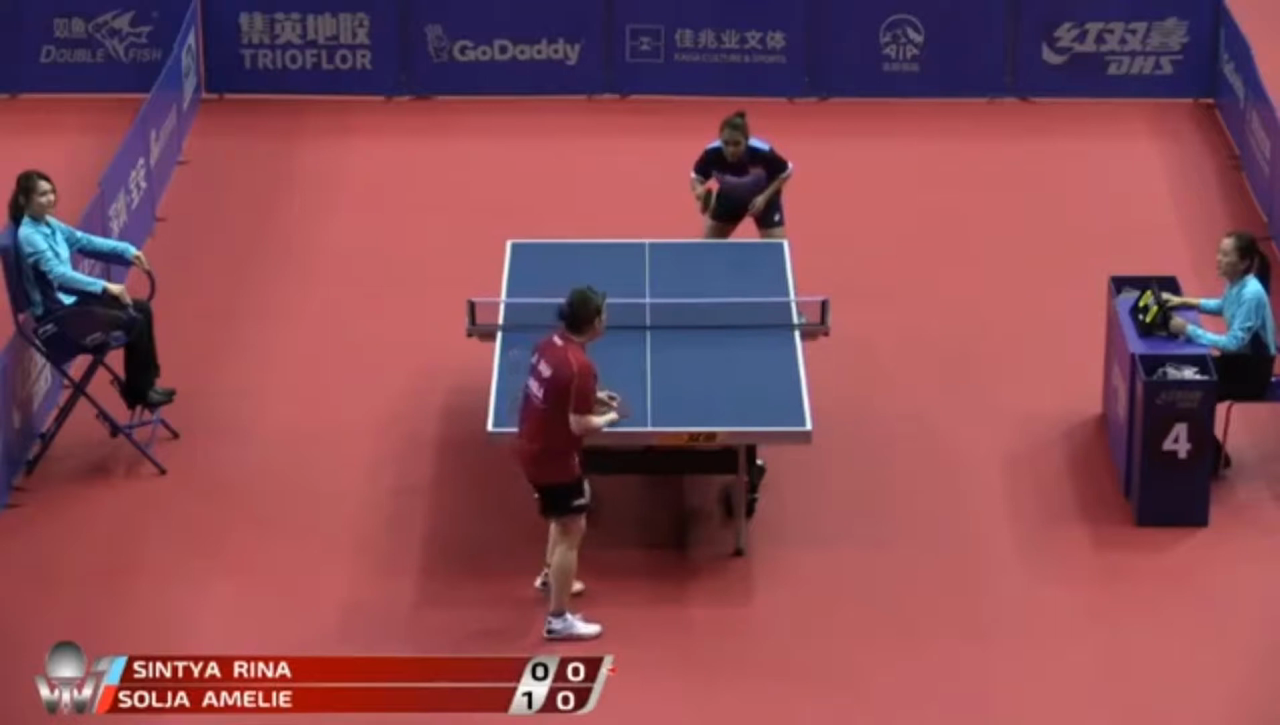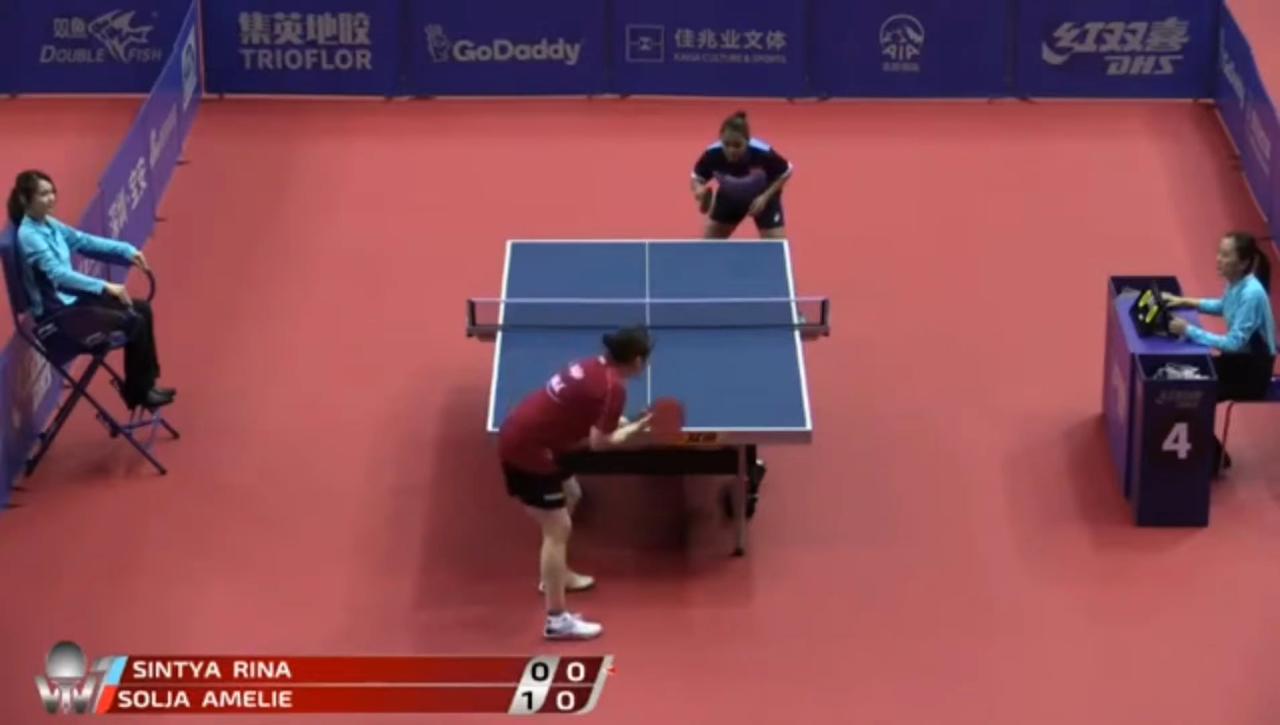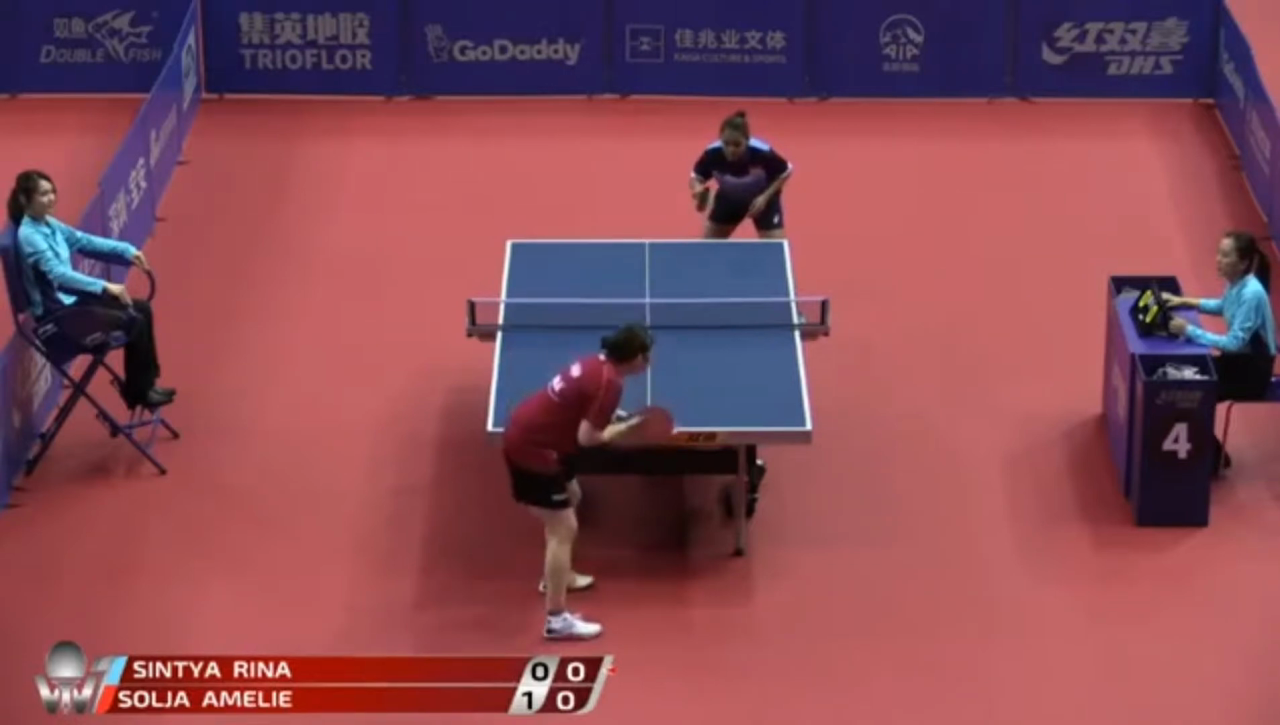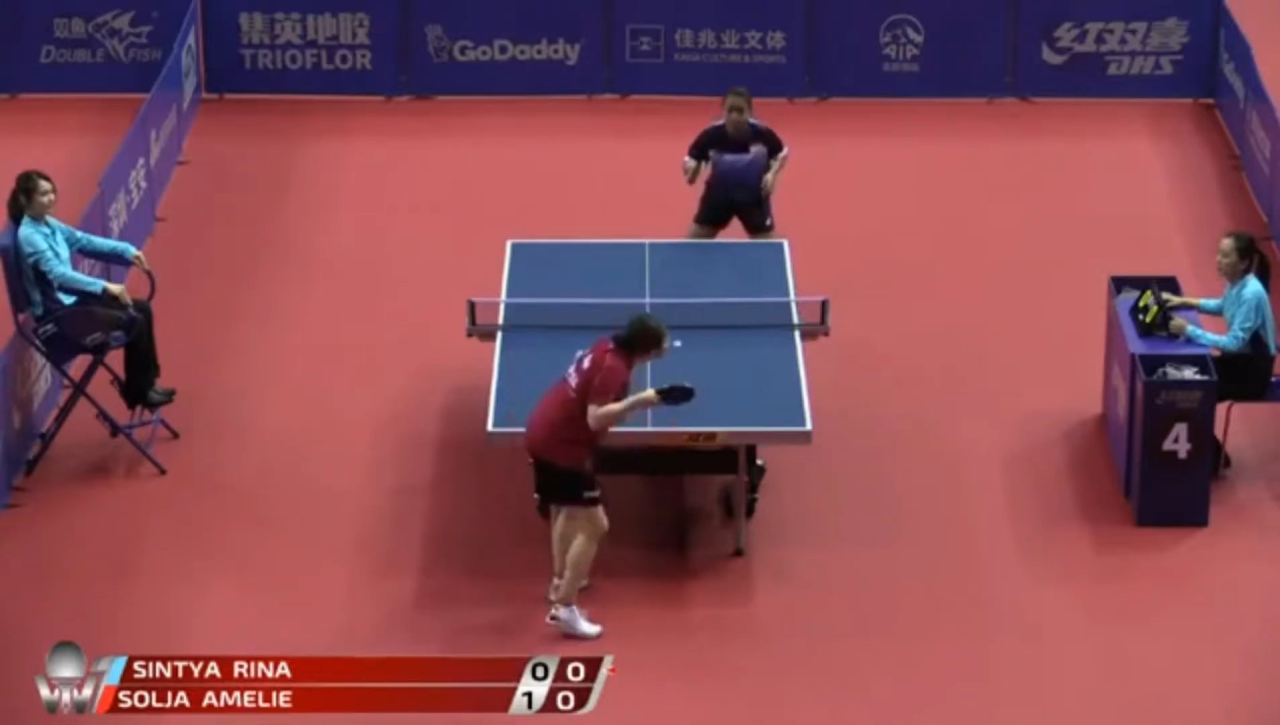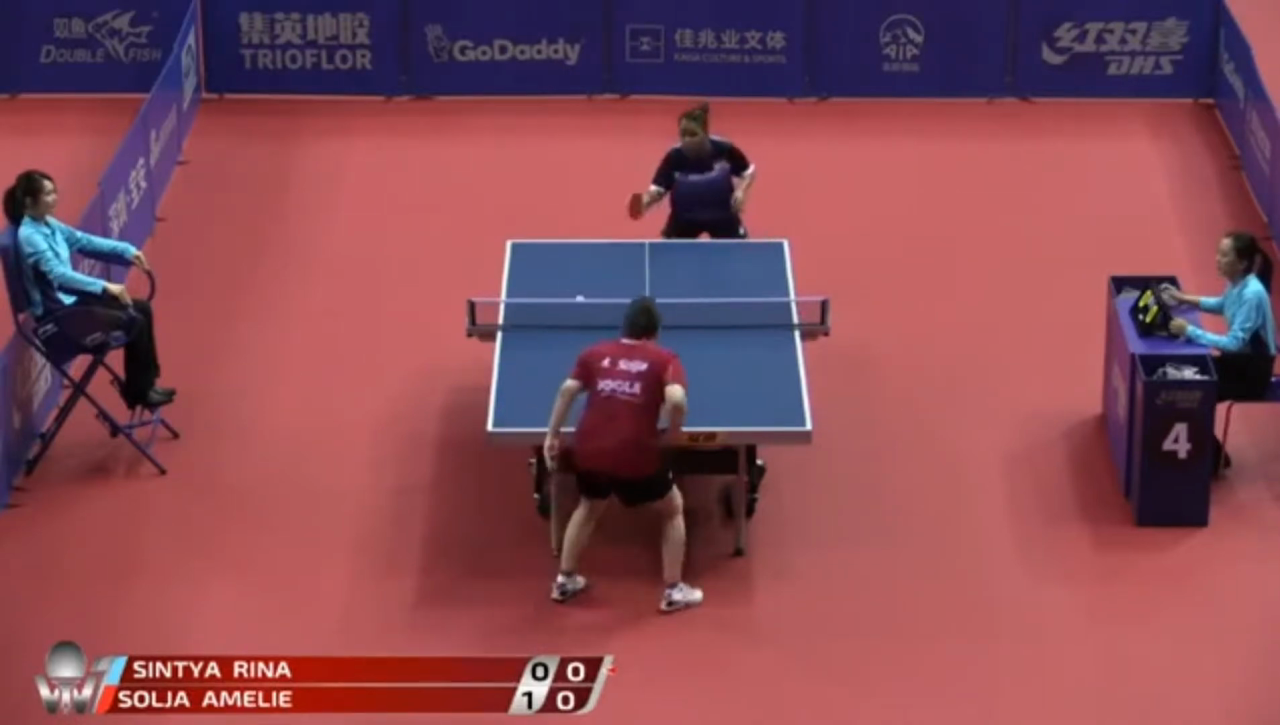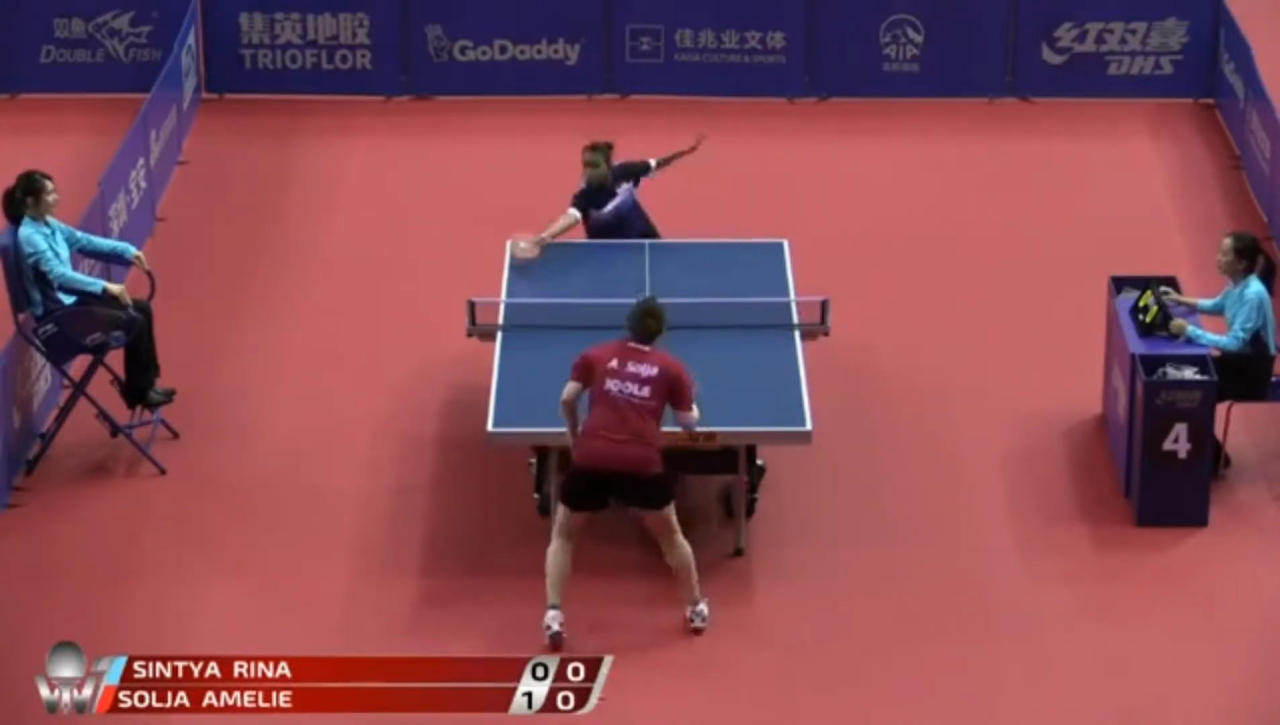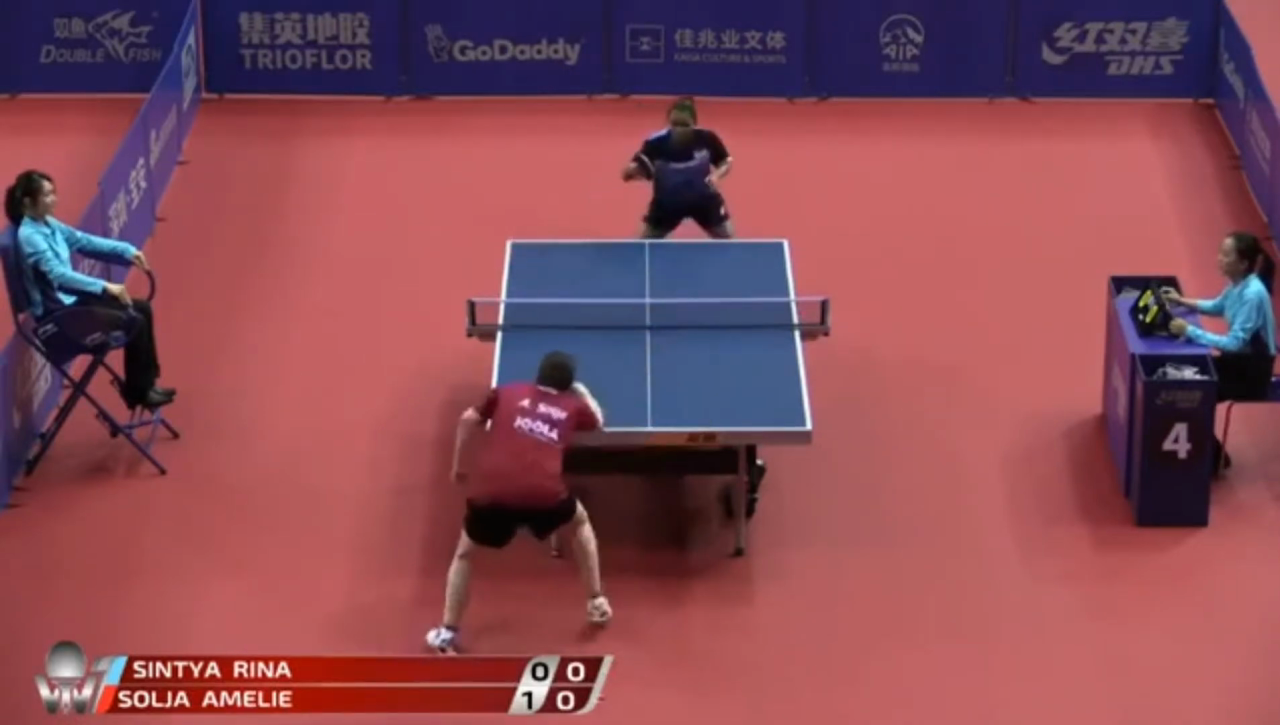
dt=0.5s
person 1, frame 1
left shoulder: (549, 344)
right shoulder: (580, 365)
right elbow: (580, 425)
left wrist: (593, 397)
right wrist: (609, 418)
left hip: (534, 446)
right hip: (554, 457)
left knee: (581, 494)
right knee: (572, 532)
left ankle: (551, 575)
right ankle: (558, 620)
person 1, frame 2
left shoulder: (594, 366)
right shoulder: (613, 387)
right elbow: (600, 441)
left wrist: (631, 423)
right wrist: (636, 428)
left hip: (520, 433)
right hip: (527, 448)
left knee: (570, 496)
right knee: (558, 529)
left ankle: (555, 576)
right ankle: (557, 620)
person 1, frame 3
left shoulder: (599, 364)
right shoulder: (604, 386)
right elbow: (587, 437)
left wrist: (625, 418)
right wrist: (627, 427)
left hip: (528, 438)
right hip: (533, 451)
left knee: (572, 497)
right knee: (565, 528)
left ankle: (557, 576)
right ankle: (557, 619)
person 1, frame 4
left shoulder: (608, 347)
right shoulder: (613, 368)
left elbow: (580, 358)
right elbow: (596, 419)
right wrist: (637, 401)
left hip: (543, 433)
right hip: (561, 448)
left knee: (568, 511)
right knee: (593, 527)
left ankle: (561, 581)
right ankle: (564, 609)
person 1, frame 5
left shoulder: (595, 354)
right shoulder: (664, 359)
left elbow: (567, 391)
right elbow: (677, 400)
left wrist: (552, 436)
right wrist: (672, 428)
left hip: (590, 453)
right hip: (639, 459)
left knee: (588, 509)
right knee: (673, 512)
left ankle: (565, 581)
right ankle: (673, 591)
person 1, frame 6
left shoulder: (596, 355)
right shoulder: (671, 367)
left elbow: (568, 397)
right elbow: (688, 421)
left wrist: (574, 432)
right wrist: (693, 408)
left hip: (591, 459)
right hip: (642, 464)
left knee: (562, 535)
right knee: (669, 535)
left ankle: (554, 617)
right ankle: (696, 608)
person 1, frame 7
left shoulder: (507, 392)
right shoulder: (573, 407)
left elbow: (468, 420)
right elbow: (597, 422)
left wrist: (457, 466)
right wrist: (583, 392)
left hip: (492, 494)
right hip: (545, 495)
left knee: (464, 556)
right knee: (580, 522)
left ankle: (448, 633)
right ankle: (597, 602)
person 2, frame 1
left shoulder: (1251, 294)
right shoulder: (1236, 283)
left elbow: (1233, 343)
right elbow: (1222, 306)
left wrist: (1189, 330)
right wrist: (1184, 301)
left hip: (1254, 369)
right hip: (1239, 358)
left ankle: (1215, 456)
person 2, frame 2
left shoulder: (1251, 294)
right shoulder: (1236, 283)
left elbow: (1233, 343)
right elbow: (1221, 306)
left wrist: (1189, 330)
right wrist: (1184, 301)
left hip: (1254, 369)
right hip: (1239, 357)
left ankle: (1216, 456)
person 2, frame 3
left shoulder: (1251, 294)
right shoulder: (1237, 283)
left elbow: (1233, 343)
right elbow: (1222, 306)
left wrist: (1189, 330)
right wrist: (1184, 301)
left hip: (1255, 369)
right hip: (1240, 358)
left ankle: (1215, 456)
person 2, frame 4
left shoulder: (1251, 294)
right shoulder: (1236, 284)
left elbow: (1233, 343)
right elbow: (1222, 306)
left wrist: (1189, 330)
right wrist: (1184, 301)
left hip: (1254, 369)
right hip: (1240, 358)
left ankle: (1215, 456)
person 2, frame 5
left shoulder: (1252, 294)
right shoulder: (1237, 284)
left elbow: (1234, 343)
right elbow: (1221, 305)
left wrist: (1189, 331)
right wrist: (1184, 298)
left hip: (1254, 370)
right hip: (1240, 358)
left ankle: (1214, 456)
person 2, frame 6
left shoulder: (1253, 295)
right shoulder: (1237, 284)
left elbow: (1234, 343)
right elbow: (1217, 306)
left wrist: (1189, 331)
right wrist: (1181, 300)
left hip: (1254, 370)
right hip: (1240, 358)
left ankle: (1214, 456)
person 2, frame 7
left shoulder: (1253, 294)
right shoulder: (1237, 284)
left elbow: (1234, 343)
right elbow: (1217, 307)
left wrist: (1189, 331)
right wrist: (1182, 301)
left hip: (1254, 370)
right hip: (1240, 358)
left ankle: (1215, 456)
person 3, frame 1
left shoulder: (49, 223)
right shoulder: (28, 235)
left elbow: (85, 240)
right elbow: (58, 274)
left wrist: (126, 250)
right wrist: (104, 286)
left hip: (72, 296)
right hip: (56, 310)
left knee: (142, 309)
right knee: (134, 322)
left ankle: (146, 382)
right ankle: (138, 392)
person 3, frame 2
left shoulder: (48, 223)
right shoulder: (28, 236)
left elbow: (85, 240)
right elbow: (58, 274)
left wrist: (126, 250)
right wrist: (104, 286)
left hip: (72, 296)
right hip: (56, 310)
left knee: (142, 309)
right knee: (134, 322)
left ankle: (145, 382)
right ankle: (138, 392)
person 3, frame 3
left shoulder: (48, 223)
right shoulder: (28, 236)
left elbow: (84, 241)
right elbow: (58, 274)
left wrist: (126, 250)
right wrist: (104, 286)
left hip: (71, 296)
right hip: (56, 310)
left knee: (142, 309)
right knee: (134, 323)
left ankle: (146, 382)
right ankle: (138, 392)
person 3, frame 4
left shoulder: (48, 223)
right shoulder: (28, 236)
left elbow: (85, 241)
right elbow: (58, 274)
left wrist: (126, 250)
right wrist: (104, 286)
left hip: (71, 296)
right hip: (56, 310)
left knee: (142, 309)
right knee: (134, 322)
left ankle: (145, 382)
right ankle: (138, 392)
person 3, frame 5
left shoulder: (48, 223)
right shoulder: (29, 236)
left elbow: (84, 240)
right elbow: (58, 274)
left wrist: (126, 250)
right wrist: (104, 286)
left hip: (72, 296)
right hip: (56, 310)
left knee: (142, 309)
right knee: (134, 322)
left ankle: (146, 382)
right ankle: (139, 392)
person 3, frame 6
left shoulder: (48, 223)
right shoulder: (29, 236)
left elbow: (84, 241)
right elbow: (58, 274)
left wrist: (126, 250)
right wrist: (105, 286)
left hip: (72, 296)
right hip: (57, 310)
left knee: (142, 309)
right knee: (134, 322)
left ankle: (146, 382)
right ankle: (139, 392)
person 3, frame 7
left shoulder: (47, 223)
right shoulder: (29, 236)
left elbow: (84, 241)
right elbow: (58, 275)
left wrist: (126, 250)
right wrist: (104, 286)
left hip: (72, 296)
right hip: (57, 311)
left knee: (142, 309)
right knee: (134, 322)
left ankle: (145, 382)
right ankle: (138, 392)
